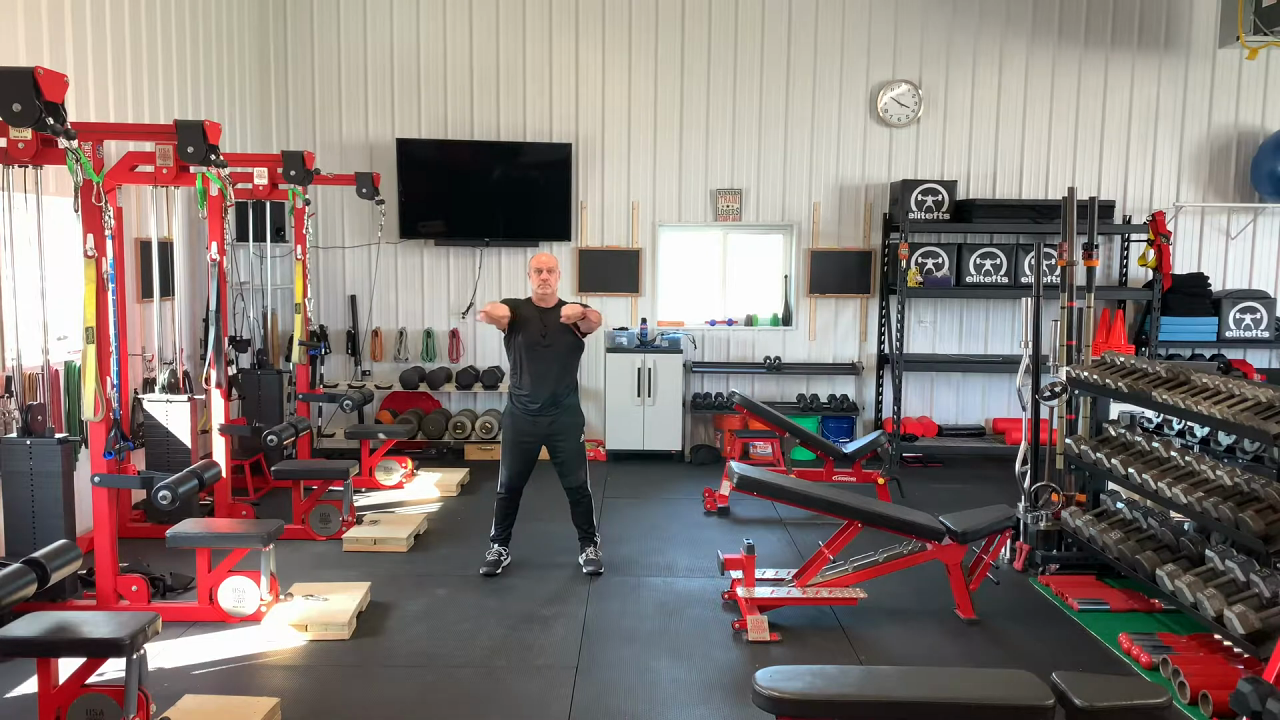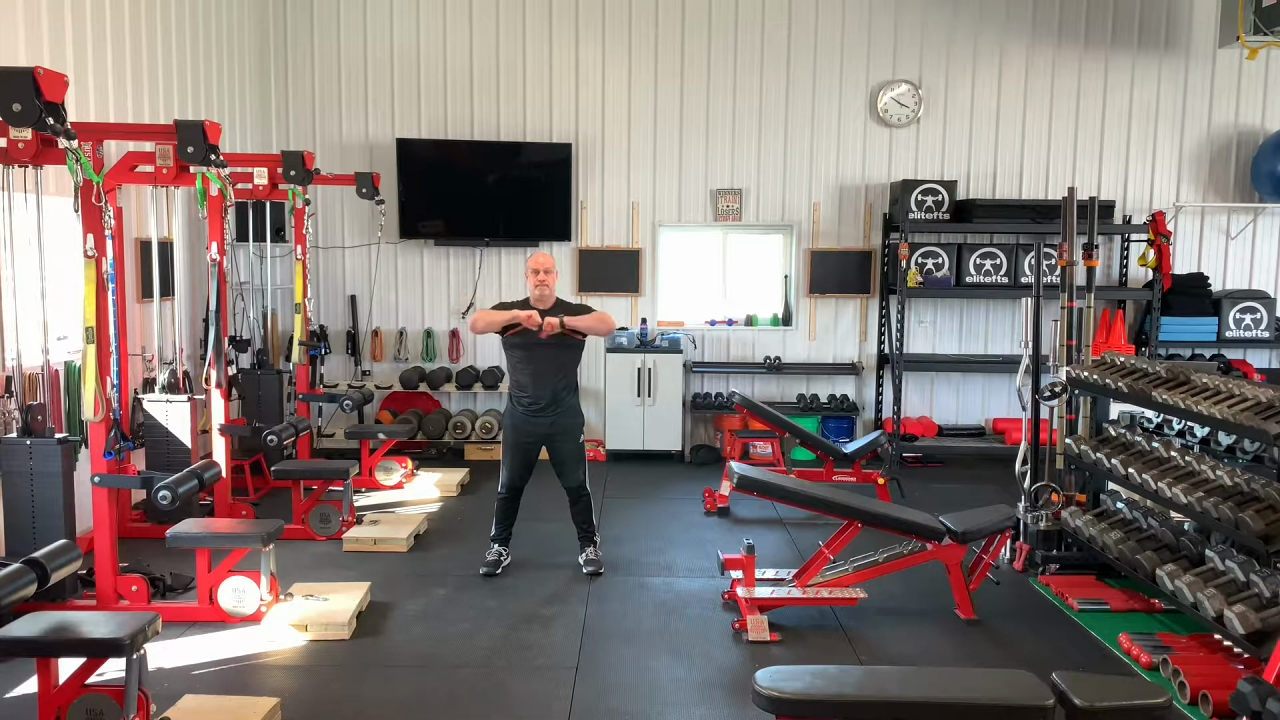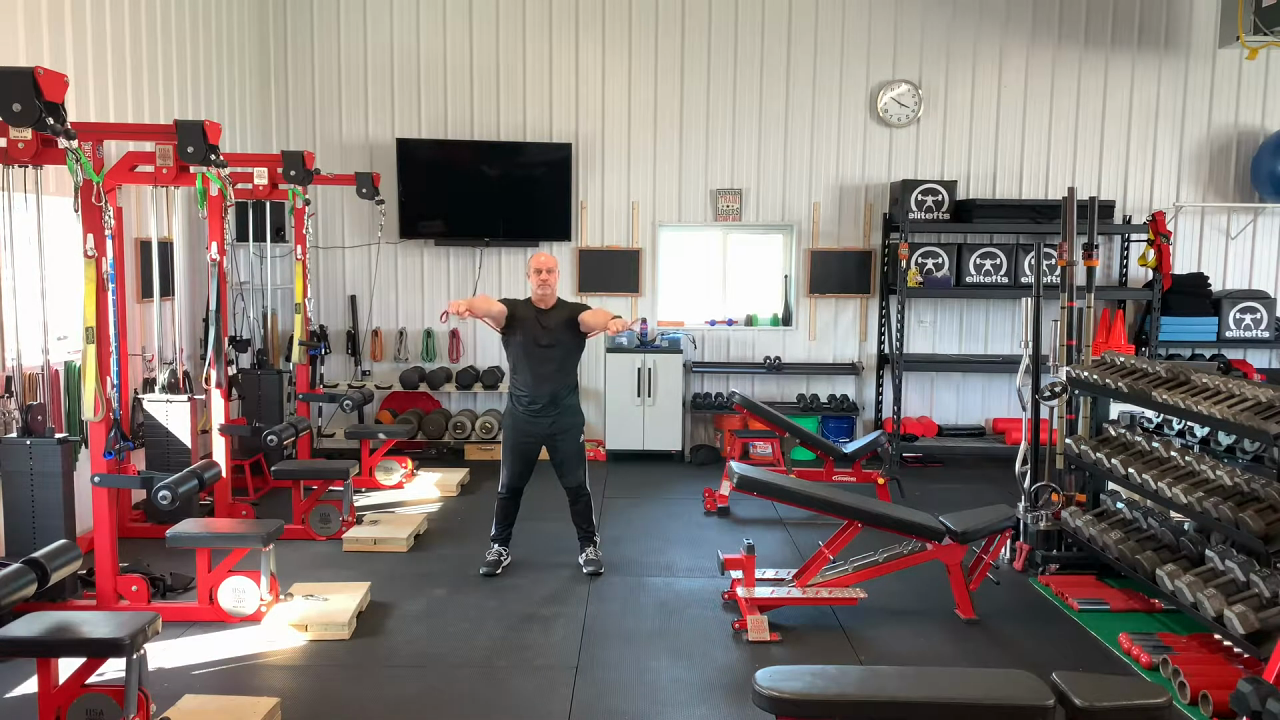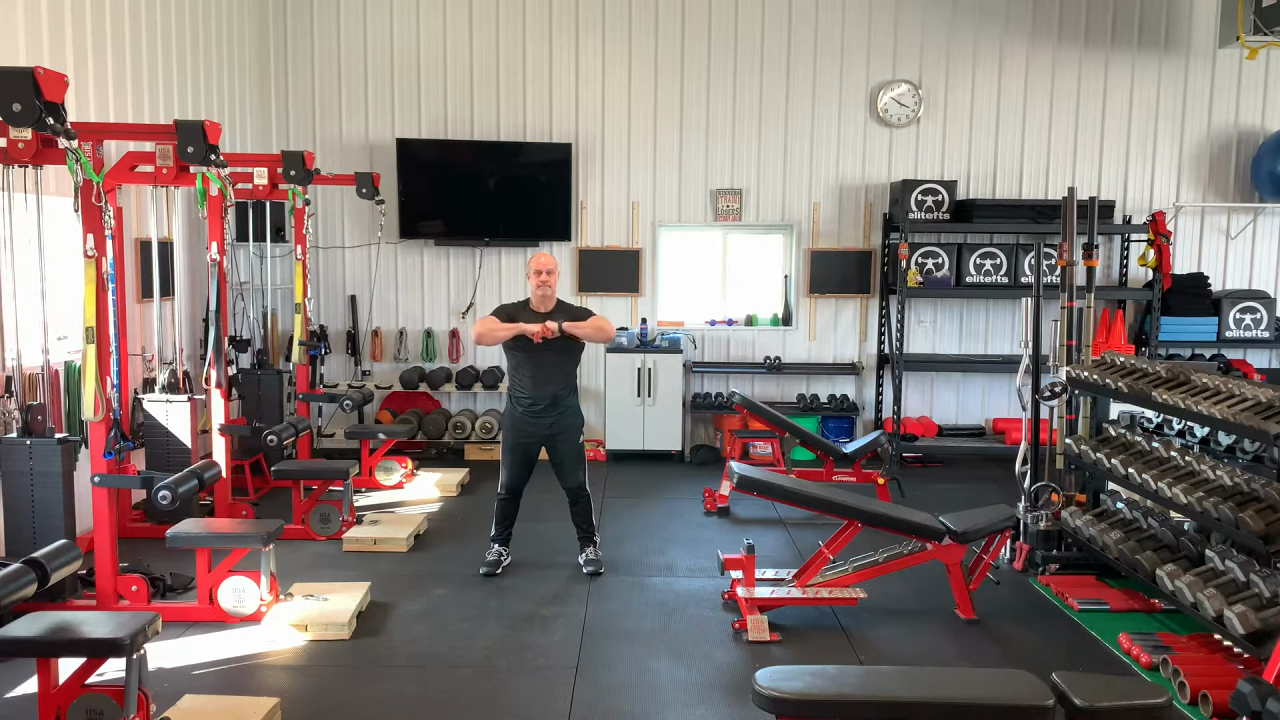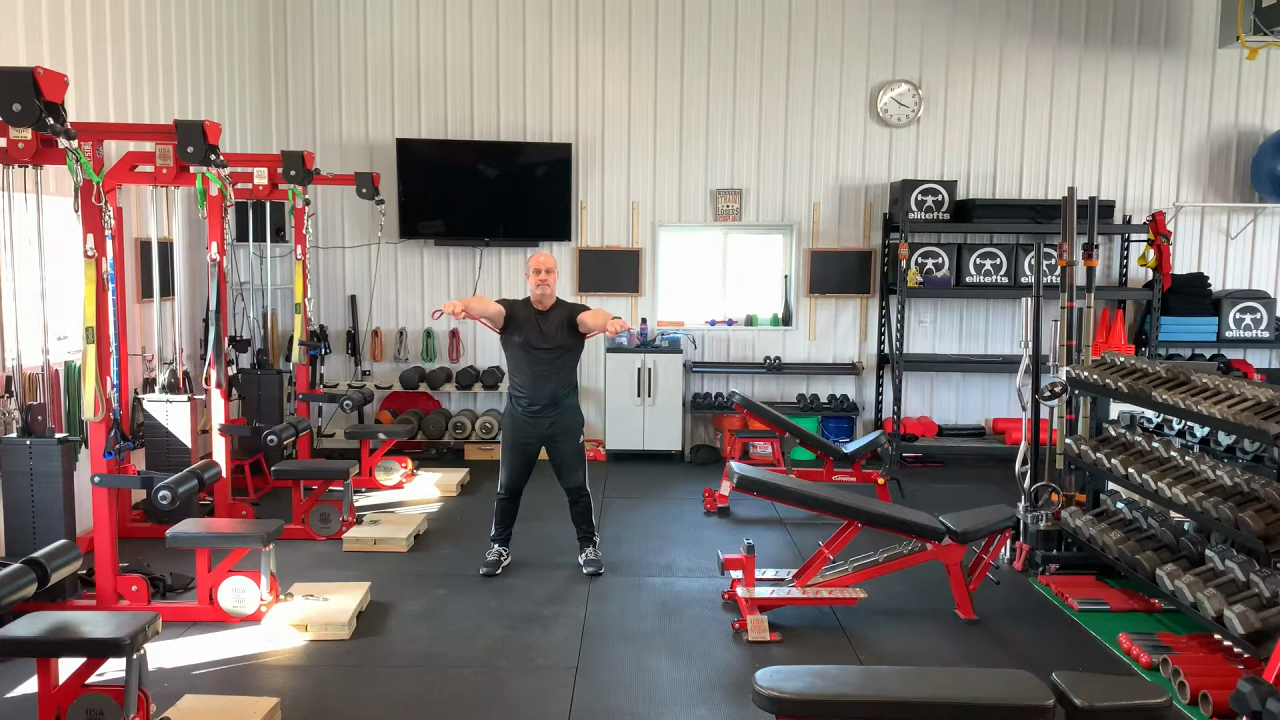
dt=1s
person 1, frame 1
left shoulder: (575, 310)
right shoulder: (514, 308)
left elbow: (595, 319)
right elbow: (492, 312)
left wrist: (579, 313)
right wrist: (496, 311)
left hip: (565, 417)
right hip: (521, 416)
left knee: (577, 486)
right knee: (509, 486)
left ankle: (589, 546)
right ankle: (499, 547)
person 1, frame 2
left shoulder: (573, 312)
right shoulder: (510, 311)
left elbow: (608, 324)
right elbow: (475, 323)
left wrist: (562, 322)
right wrist: (516, 314)
left hip: (565, 417)
right hip: (521, 417)
left knee: (577, 486)
right knee: (509, 486)
left ankle: (589, 547)
right ankle: (499, 547)
person 1, frame 3
left shoulder: (573, 312)
right shoulder: (513, 311)
left elbow: (594, 317)
right elbow: (489, 306)
left wrist: (612, 320)
right wrist: (469, 305)
left hip: (565, 417)
right hip: (521, 417)
left knee: (577, 486)
right knee: (510, 487)
left ankle: (589, 547)
right ankle: (499, 547)
person 1, frame 4
left shoulder: (575, 315)
right shoulder: (510, 313)
left elbow: (607, 332)
right elbow: (478, 334)
left wrist: (561, 327)
right wrist: (523, 327)
left hip: (564, 418)
right hip: (520, 418)
left knee: (576, 487)
right knee: (509, 487)
left ankle: (589, 547)
right ankle: (499, 548)
person 1, frame 5
left shoulder: (572, 313)
right shoulder: (512, 311)
left elbow: (593, 318)
right elbow: (486, 306)
left wrist: (611, 321)
right wrist: (462, 305)
left hip: (564, 418)
right hip: (520, 417)
left knee: (576, 487)
right knee: (509, 487)
left ankle: (588, 547)
right ankle: (499, 548)
